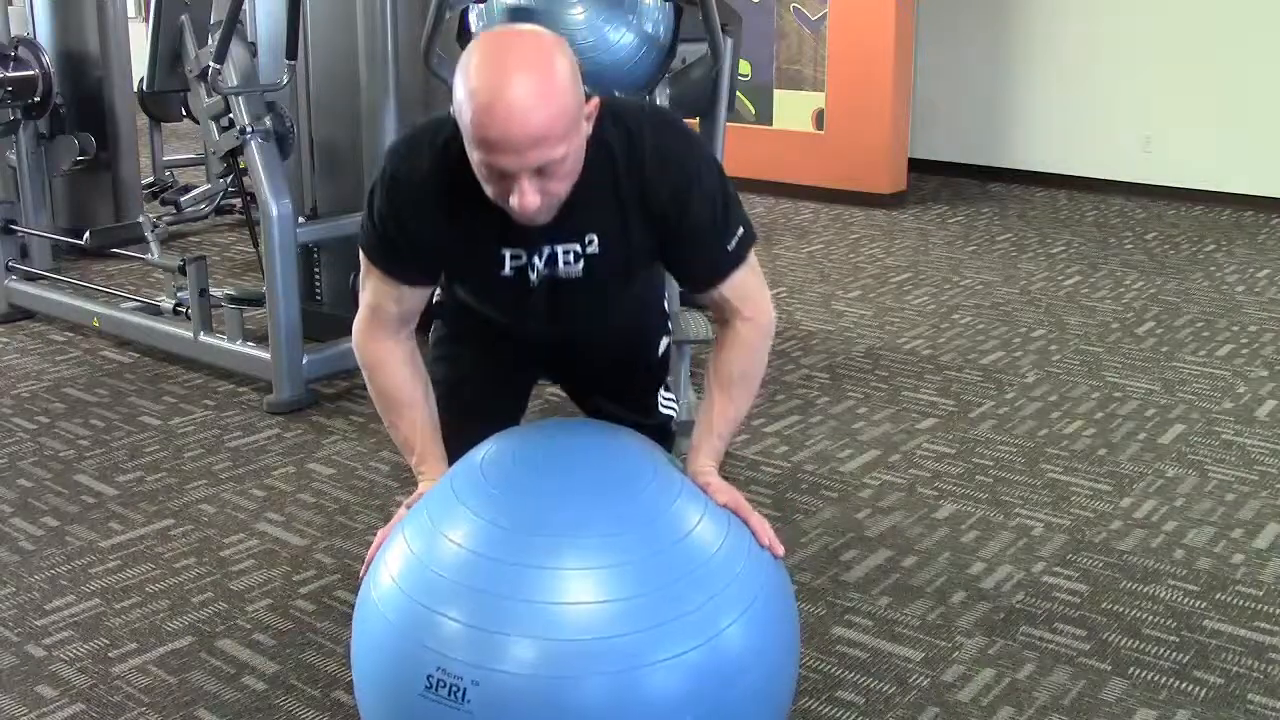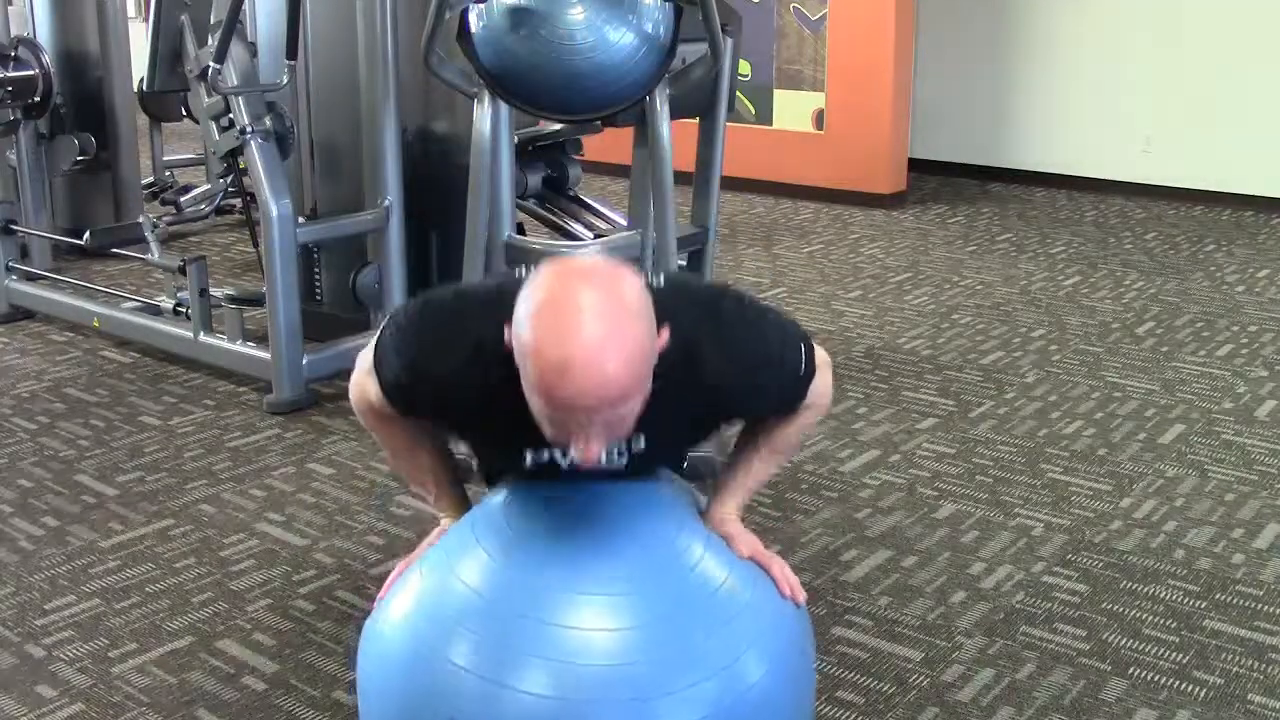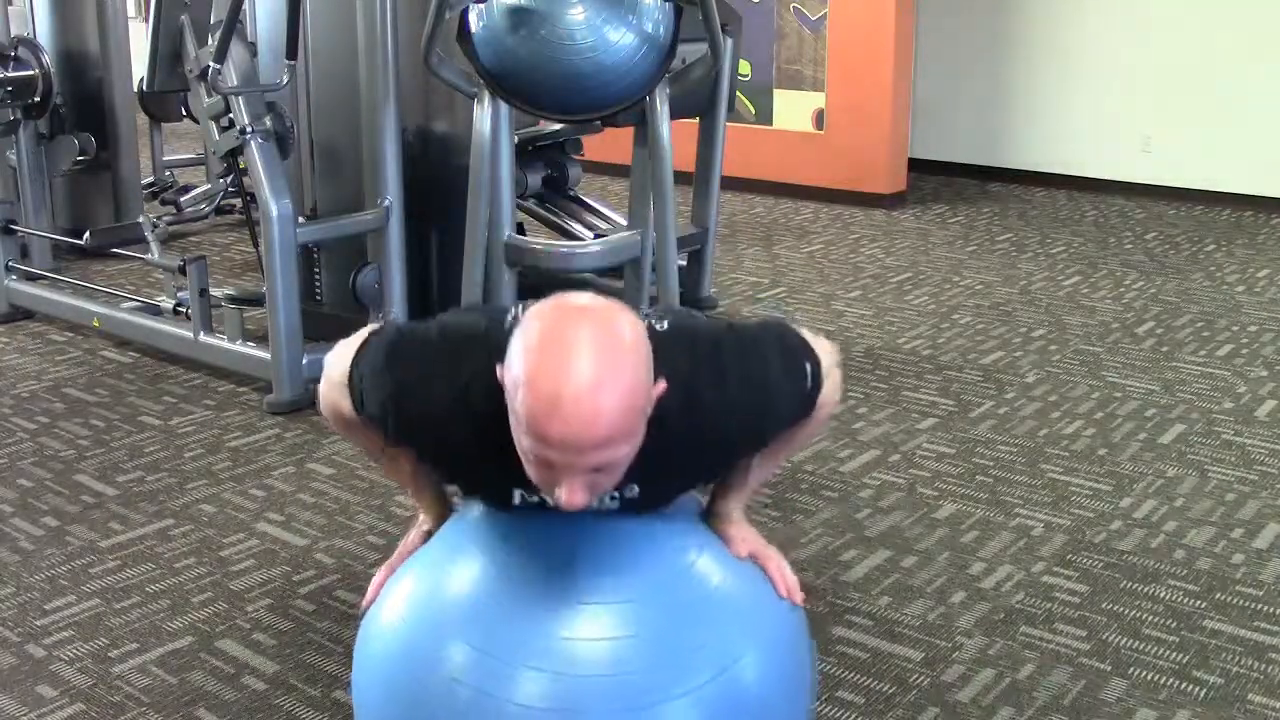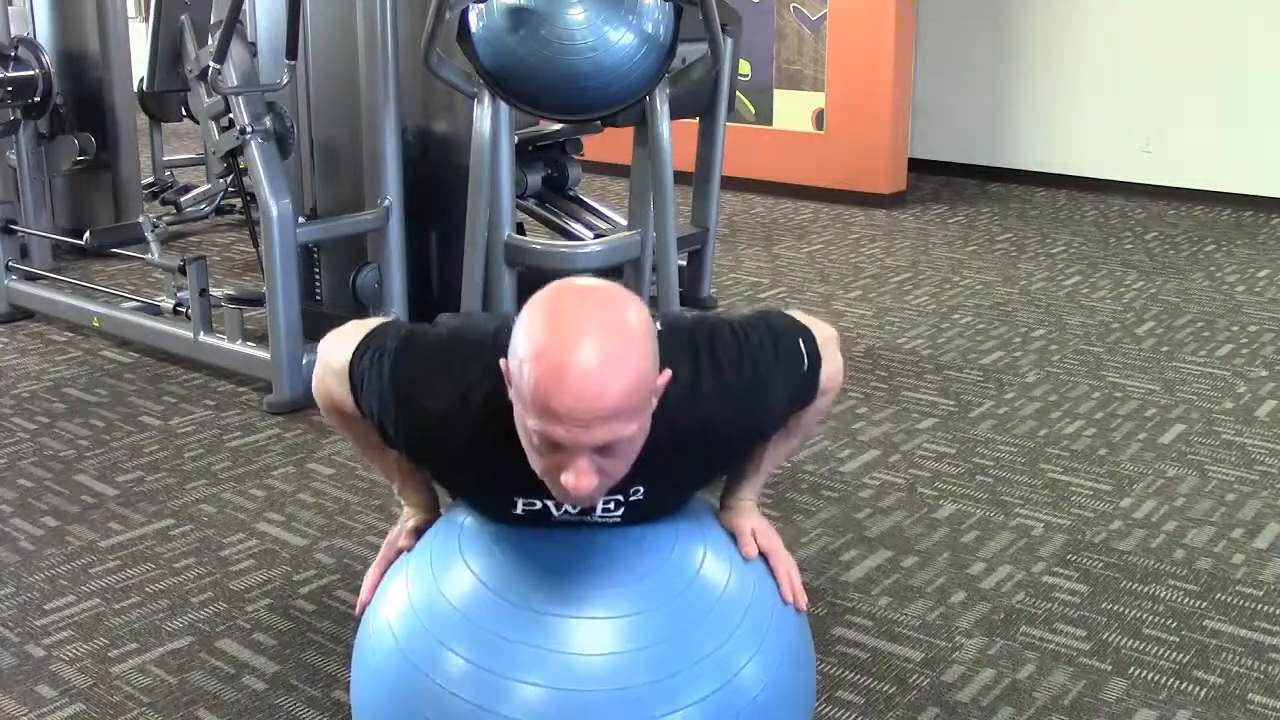
dt=1s
person 1, frame 1
left shoulder: (663, 156)
right shoulder: (417, 174)
left elbow: (747, 312)
right elbow: (383, 328)
left wrist: (703, 464)
right wrist: (432, 476)
left hip: (620, 330)
right hip: (481, 326)
person 1, frame 2
left shoulder: (721, 339)
right shoulder: (445, 341)
left elbow: (811, 389)
right elbow: (372, 396)
left wrist: (725, 509)
right wrist: (452, 514)
person 1, frame 3
left shoulder: (720, 381)
right shoulder: (430, 375)
left elbow: (821, 369)
right elbow: (339, 388)
left wrist: (728, 509)
right wrist: (432, 513)
person 1, frame 4
left shoulder: (722, 386)
right shoulder: (435, 388)
left elbow: (823, 353)
right elbow: (332, 363)
left wrist: (742, 500)
right wrist: (417, 502)
